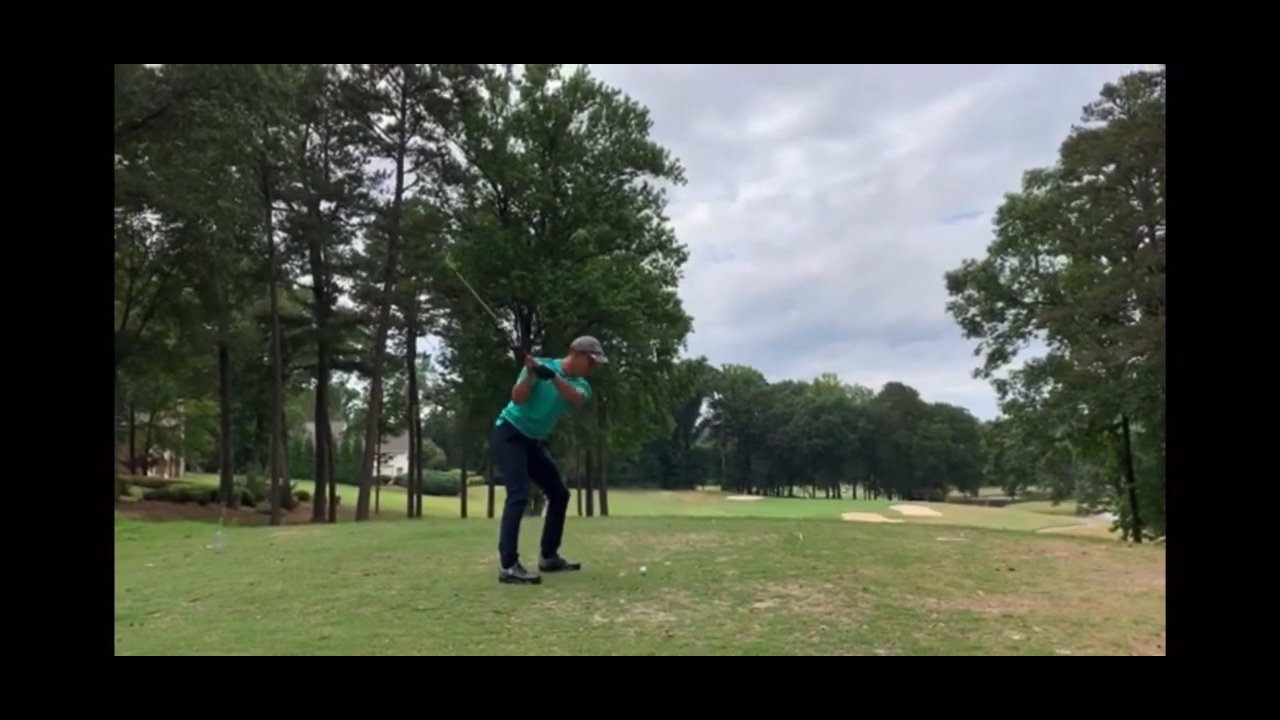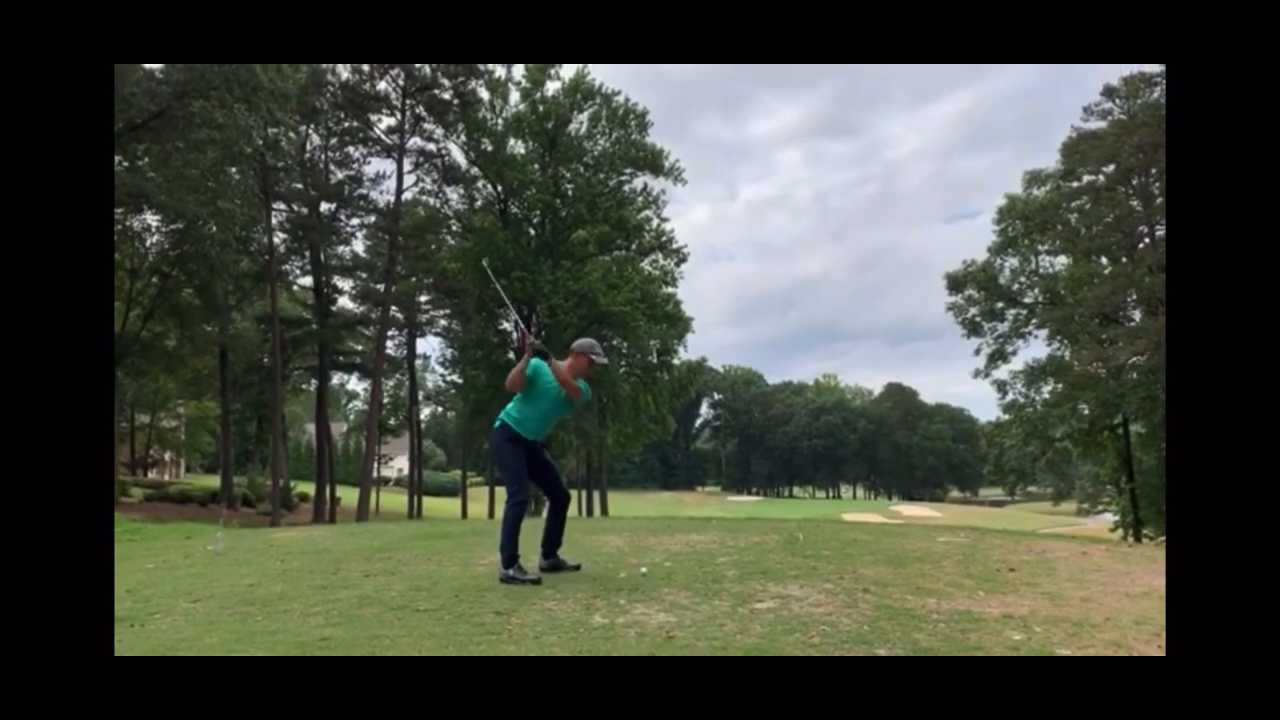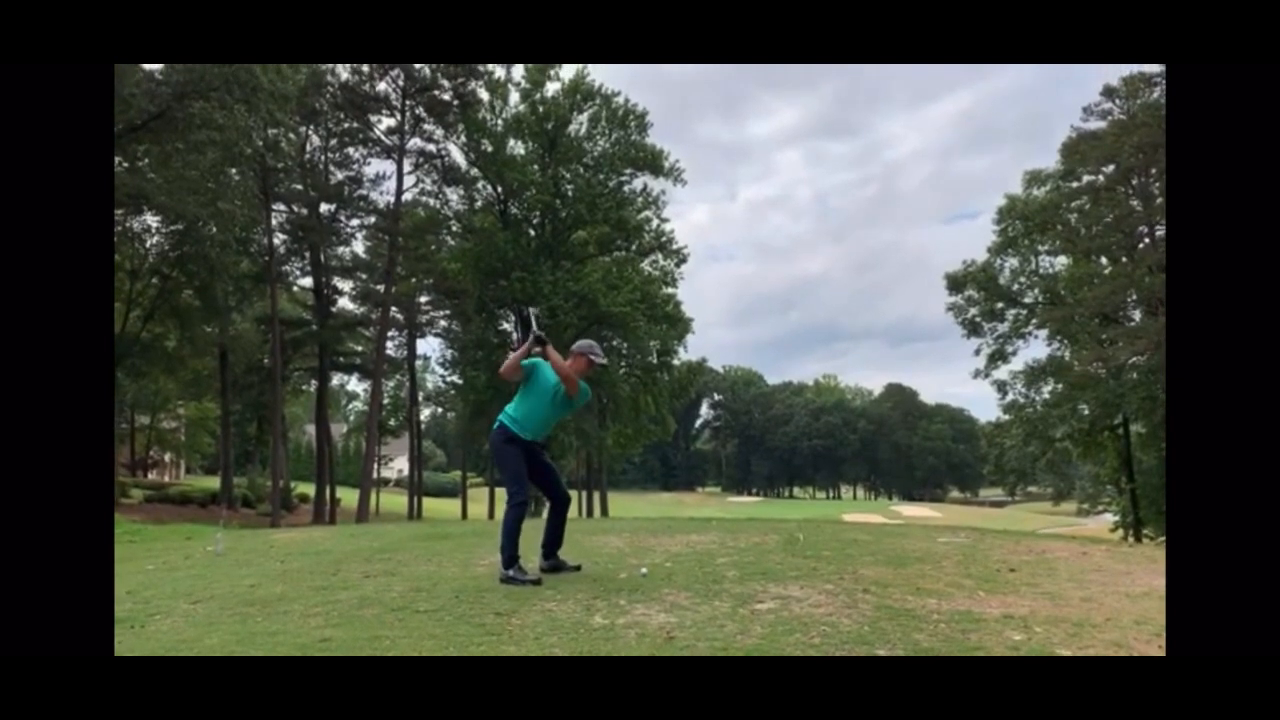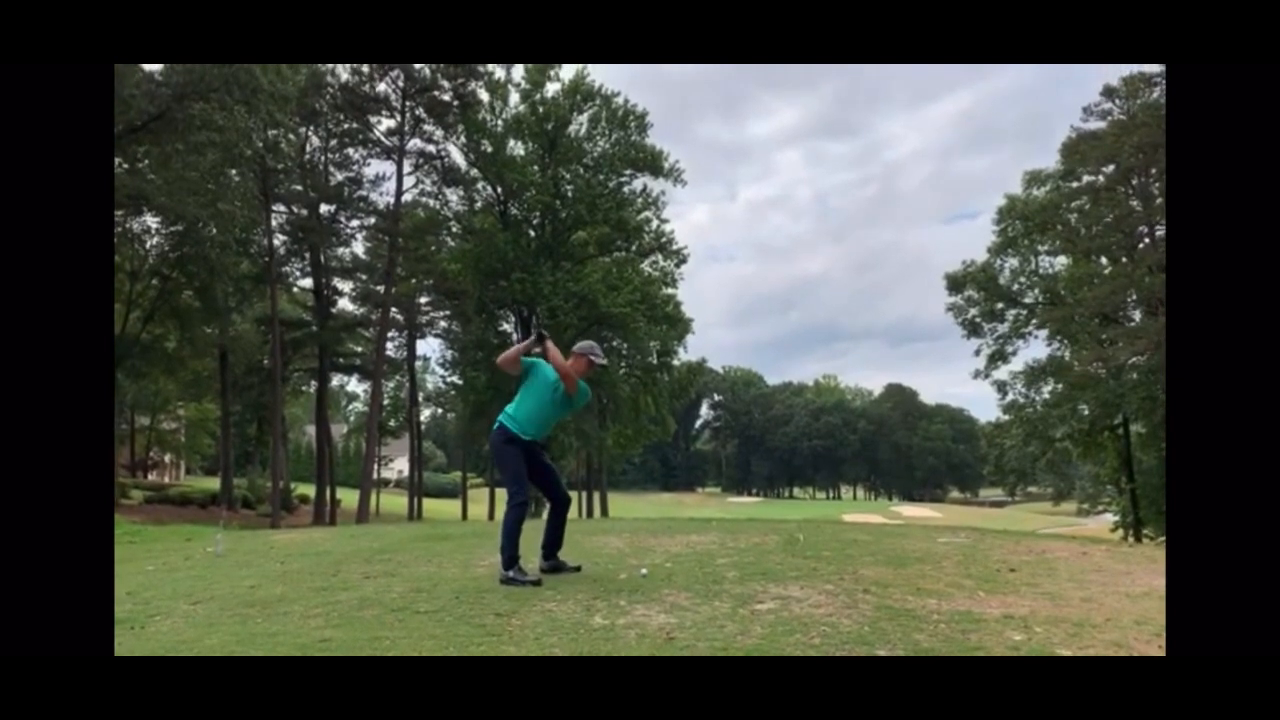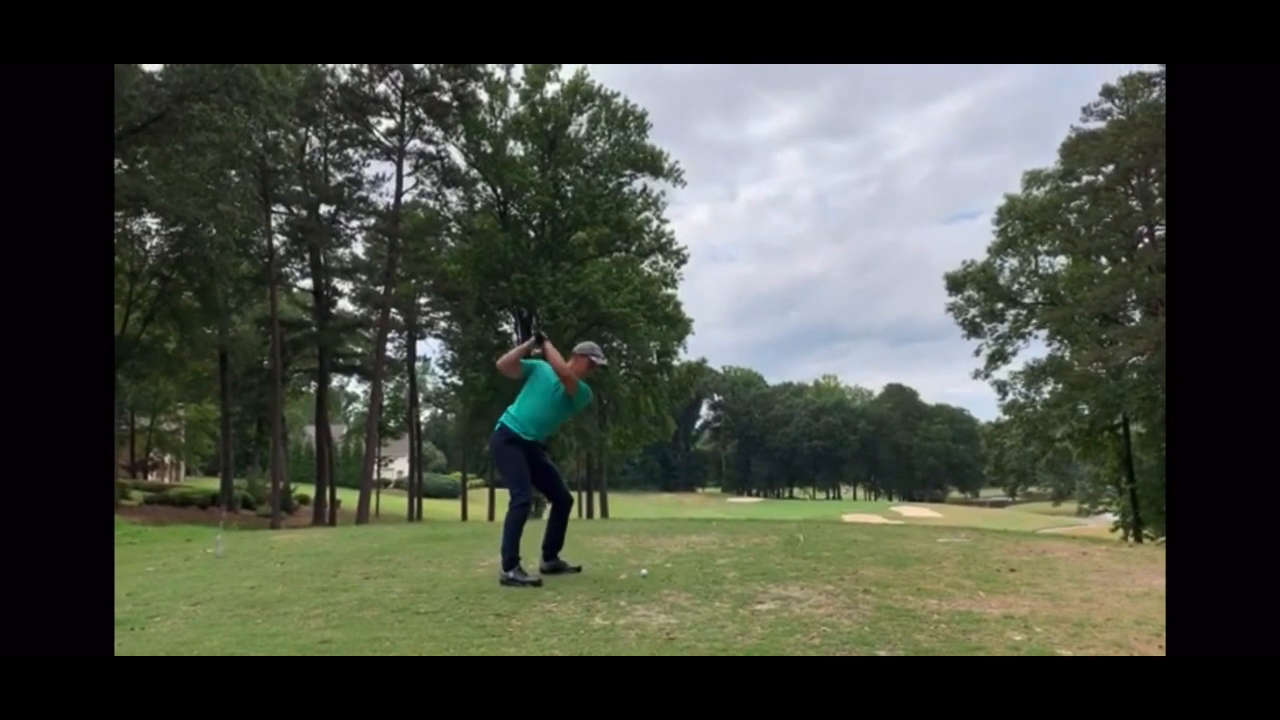
dt=0.1s
person 1, frame 1
left shoulder: (582, 387)
right shoulder: (538, 365)
left elbow: (573, 397)
right elbow: (517, 397)
left wrist: (551, 377)
right wrist: (530, 373)
left hip: (534, 441)
right hip: (509, 434)
left knee: (559, 494)
right knee: (518, 496)
left ankle: (549, 556)
right ankle: (508, 565)
person 1, frame 2
left shoulder: (582, 390)
right shoulder: (537, 367)
left elbow: (568, 385)
right elbow: (511, 385)
left wrist: (548, 357)
right wrist: (526, 356)
left hip: (533, 444)
right hip: (507, 436)
left knee: (561, 496)
right knee: (519, 497)
left ankle: (549, 557)
right ankle: (509, 566)
person 1, frame 3
left shoulder: (582, 391)
right shoulder: (537, 366)
left elbow: (566, 377)
right elbow: (505, 372)
left wrist: (546, 346)
right wrist: (529, 346)
left hip: (532, 445)
right hip: (507, 437)
left knee: (561, 497)
right knee: (519, 497)
left ankle: (549, 558)
right ankle: (509, 567)
person 1, frame 4
left shoulder: (582, 392)
right shoulder: (537, 367)
left elbow: (564, 372)
right elbow: (502, 362)
left wrist: (547, 341)
right wrist: (532, 341)
left hip: (532, 445)
right hip: (506, 438)
left knee: (561, 499)
right knee: (520, 498)
left ankle: (549, 558)
right ankle: (509, 568)
person 1, frame 5
left shoulder: (582, 392)
right shoulder: (538, 368)
left elbow: (564, 374)
right elbow: (502, 366)
left wrist: (546, 343)
right wrist: (531, 343)
left hip: (533, 446)
right hip: (508, 438)
left knee: (563, 499)
right knee: (522, 499)
left ankle: (550, 559)
right ankle: (509, 568)
